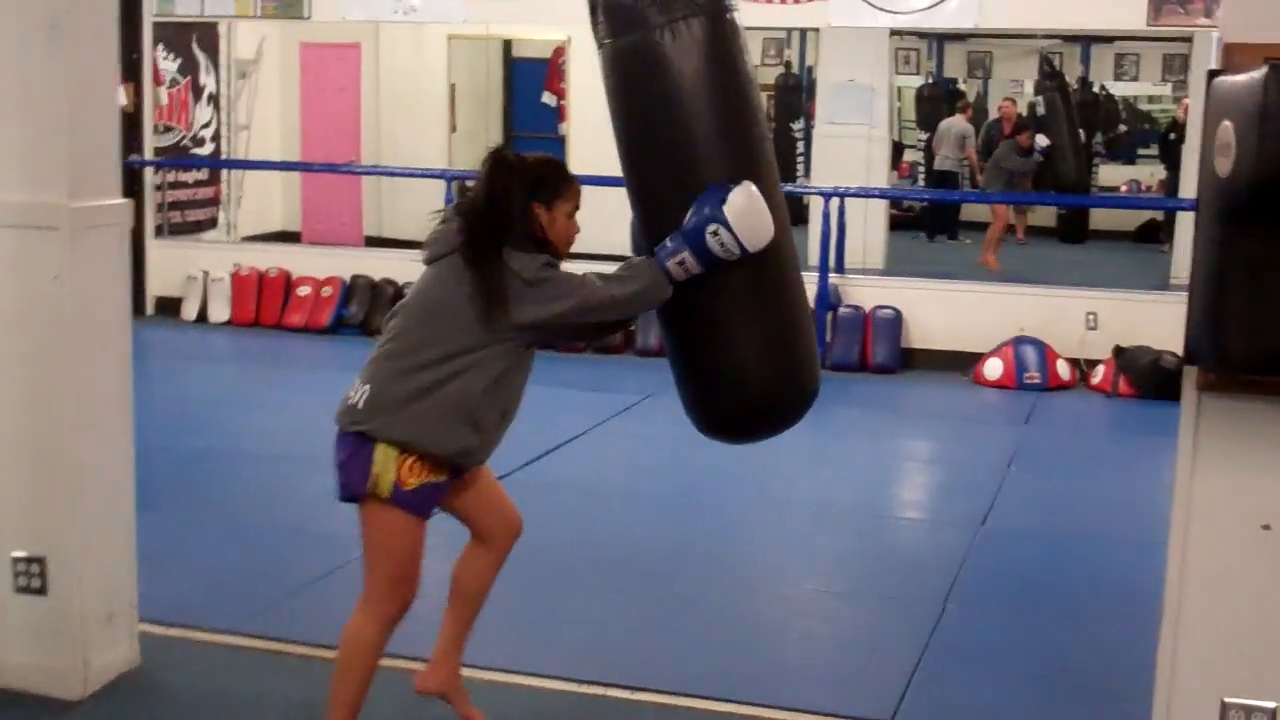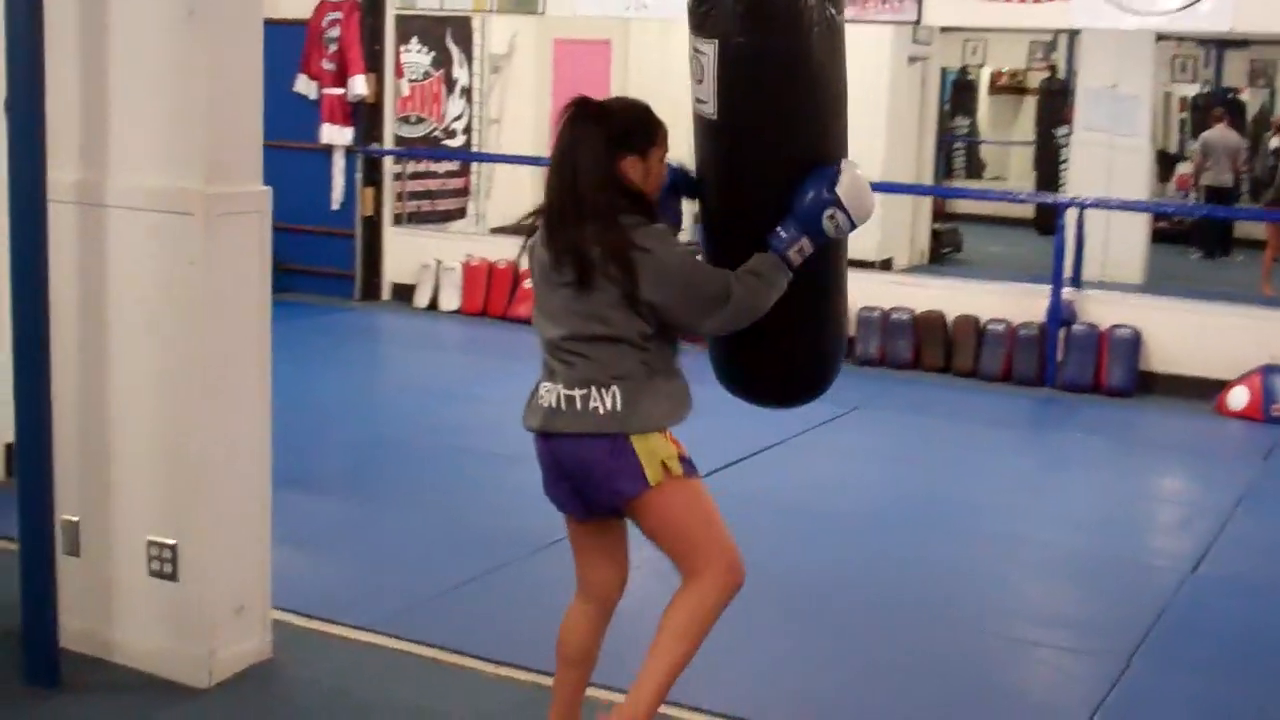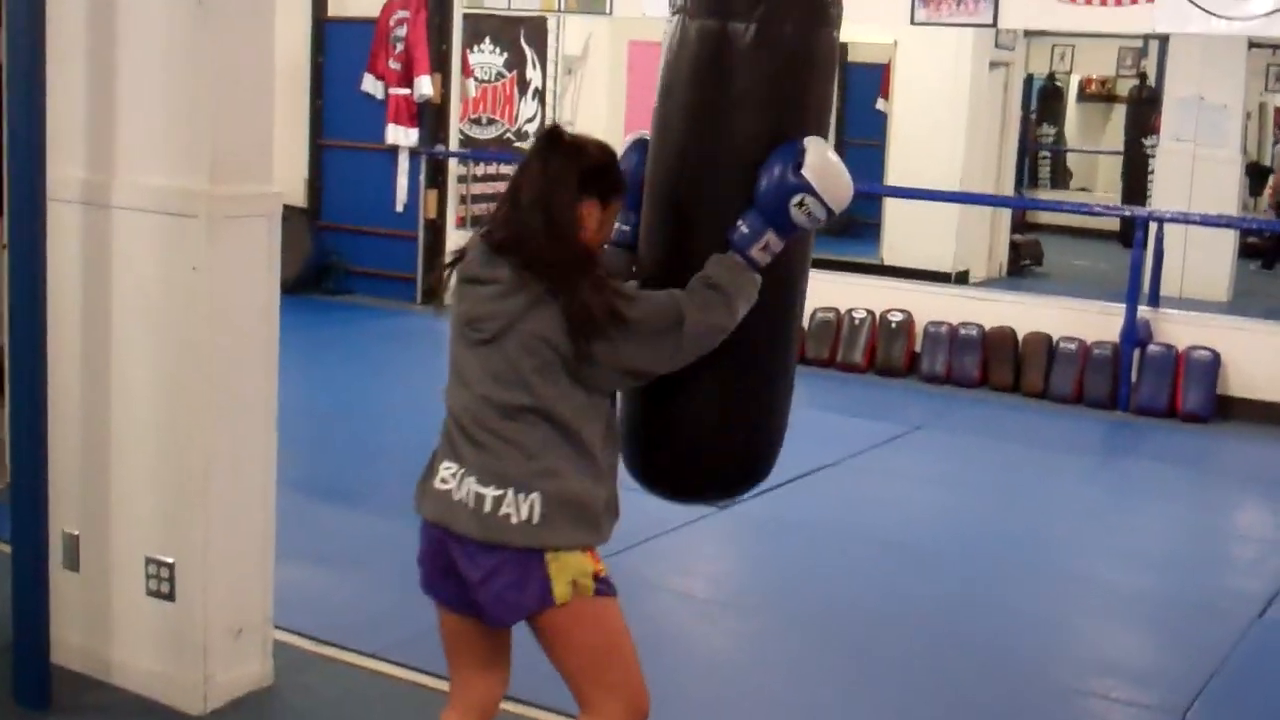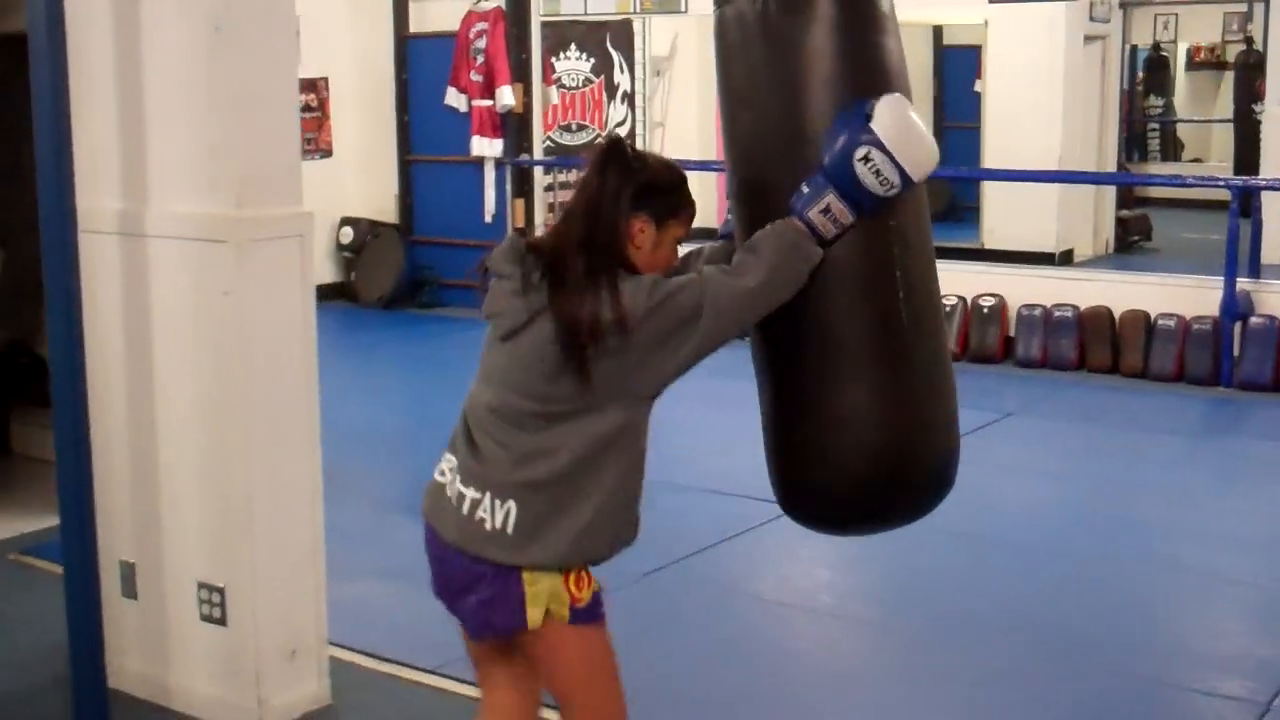
dt=0.7s
person 1, frame 1
left shoulder: (489, 257)
right shoulder: (514, 274)
left elbow: (581, 311)
right elbow: (598, 298)
left wrist: (657, 264)
right wrist: (683, 255)
left hip: (429, 436)
right hip: (394, 437)
left knee: (501, 528)
right knee: (388, 598)
left ankle: (443, 669)
person 1, frame 2
left shoulder: (557, 230)
right shoulder: (641, 244)
right elbow: (723, 305)
left wrist: (661, 200)
right wrist: (794, 240)
left hip: (561, 427)
right hip: (621, 427)
left knee: (596, 592)
right knee: (719, 573)
person 1, frame 3
left shoulder: (478, 271)
right shoulder: (578, 300)
right elbow: (685, 325)
left wrist: (630, 230)
right wrist: (759, 236)
left hip: (452, 516)
right hip: (533, 533)
person 1, frame 4
left shoulder: (533, 278)
right shoulder: (620, 310)
right elbow: (733, 291)
left wrist: (751, 233)
right wrist: (827, 205)
left hip: (459, 523)
right hip: (525, 549)
